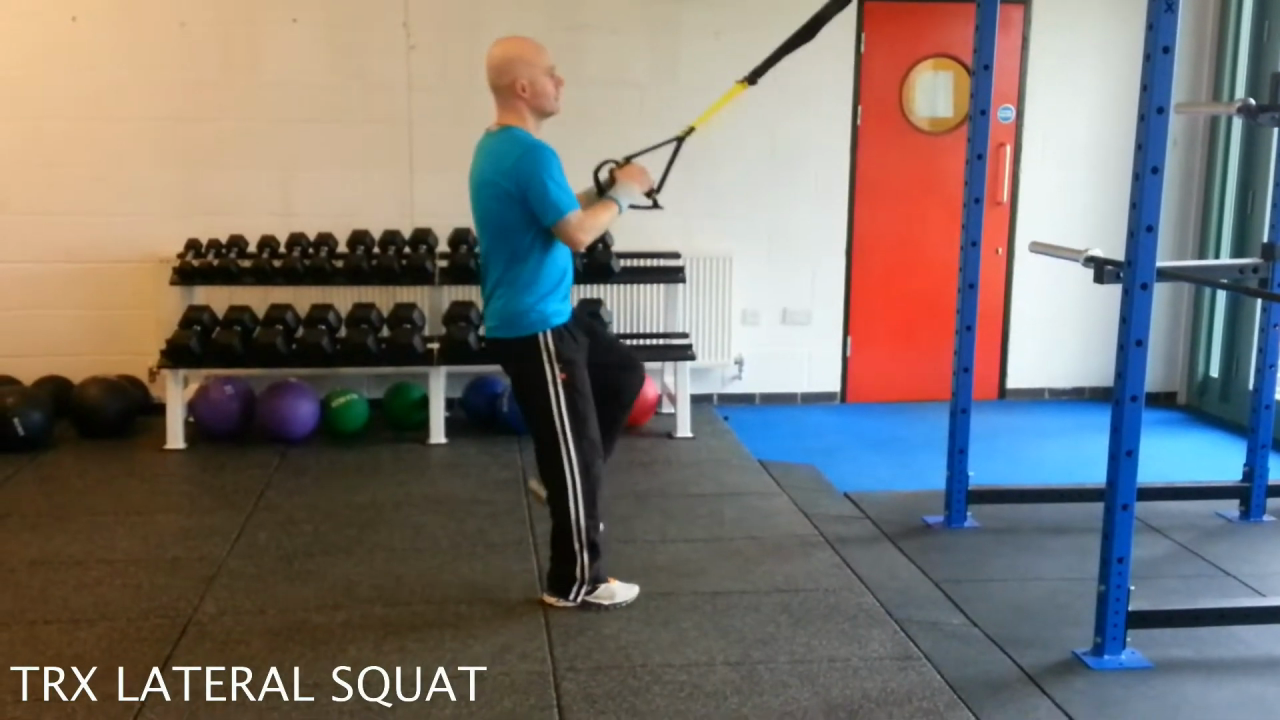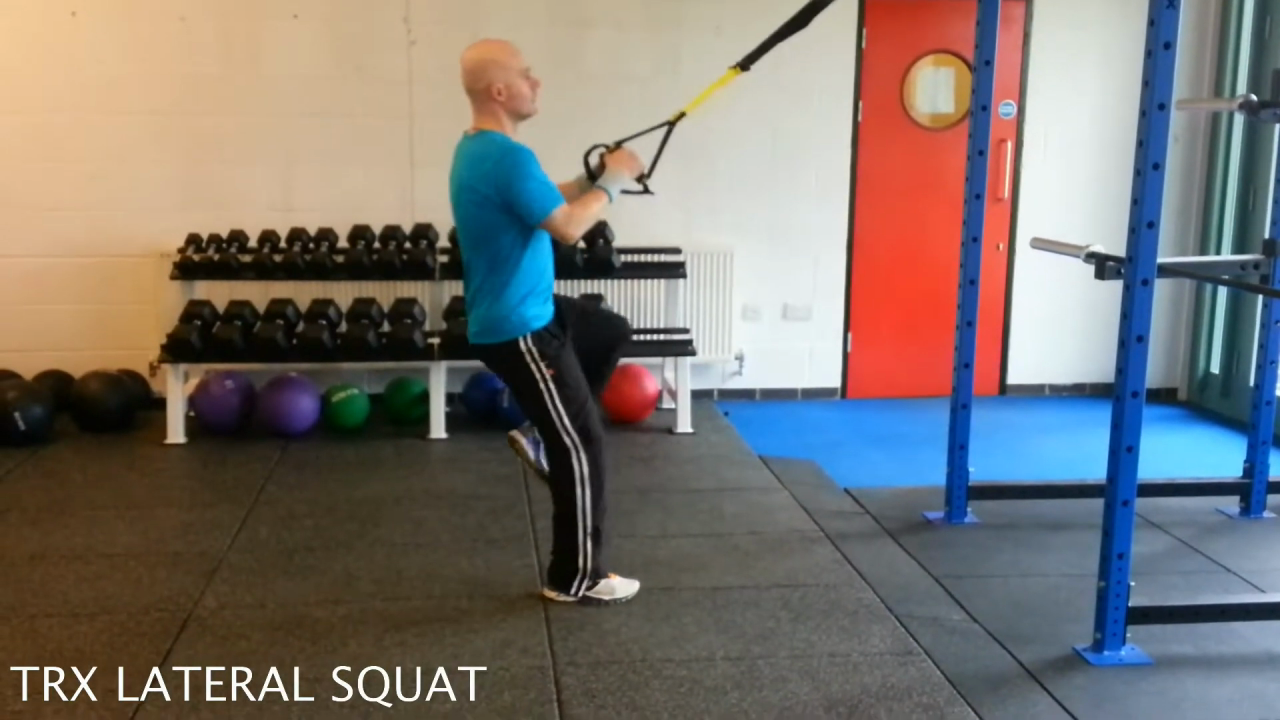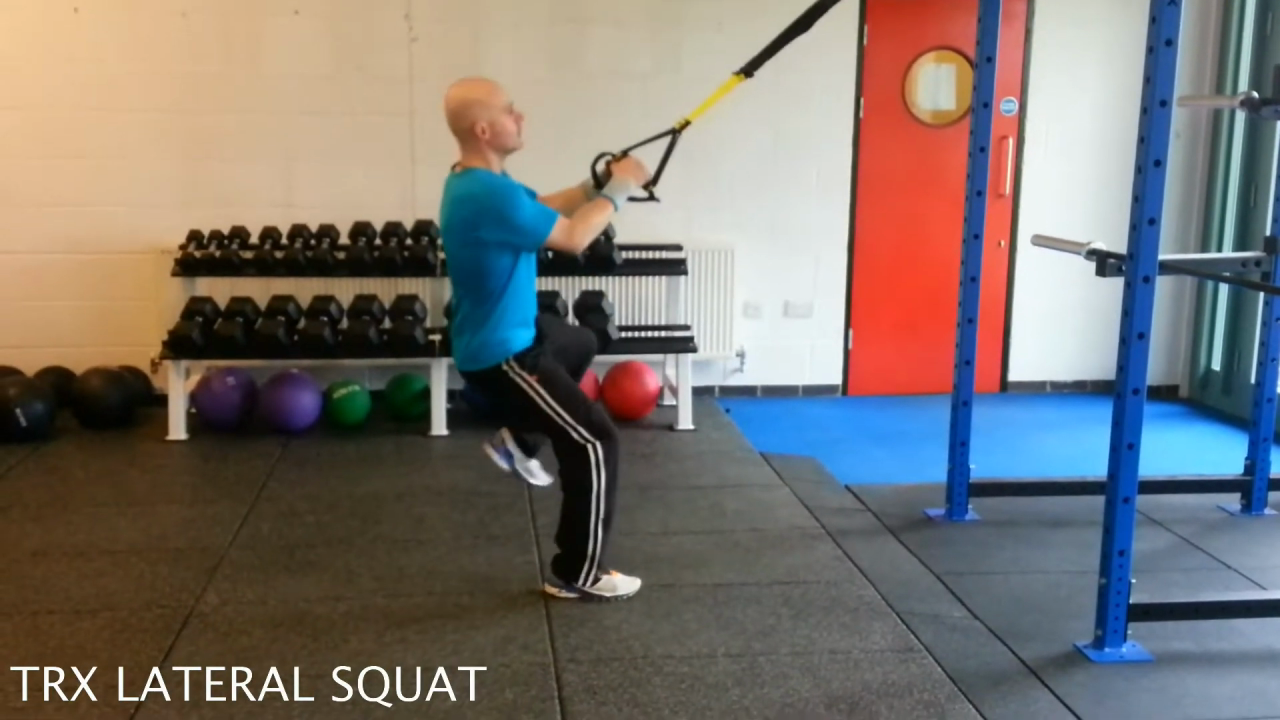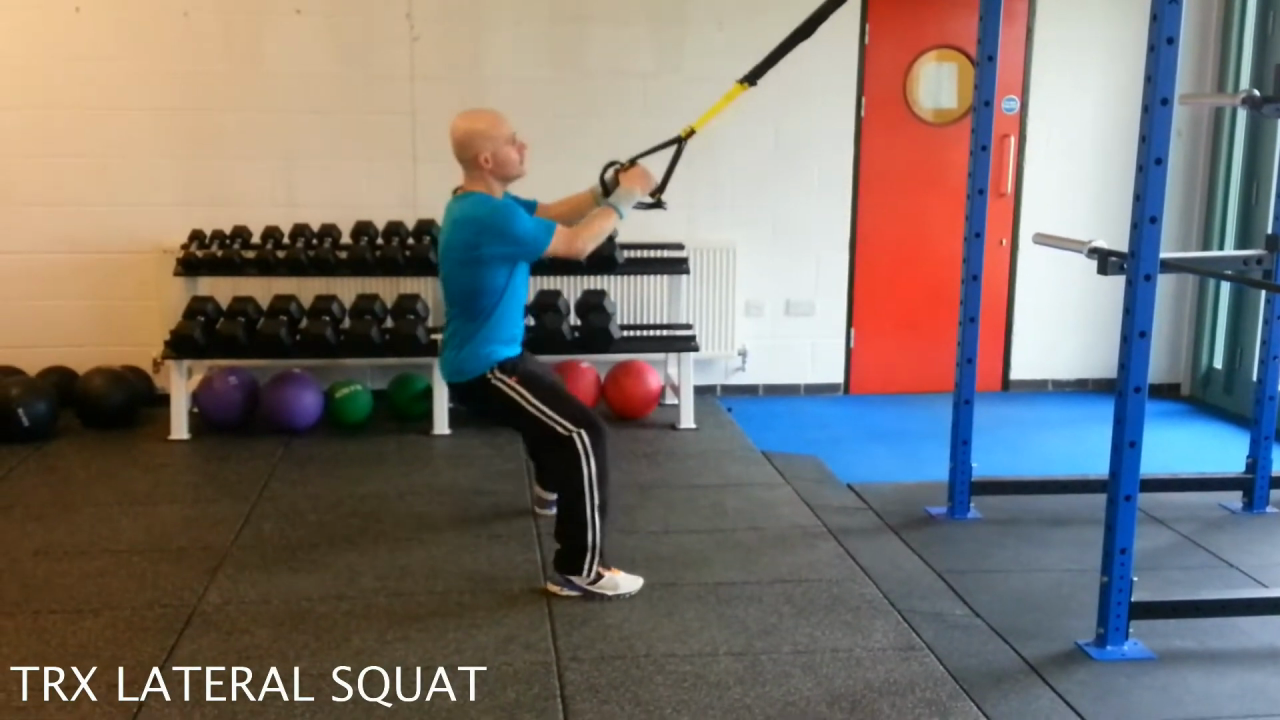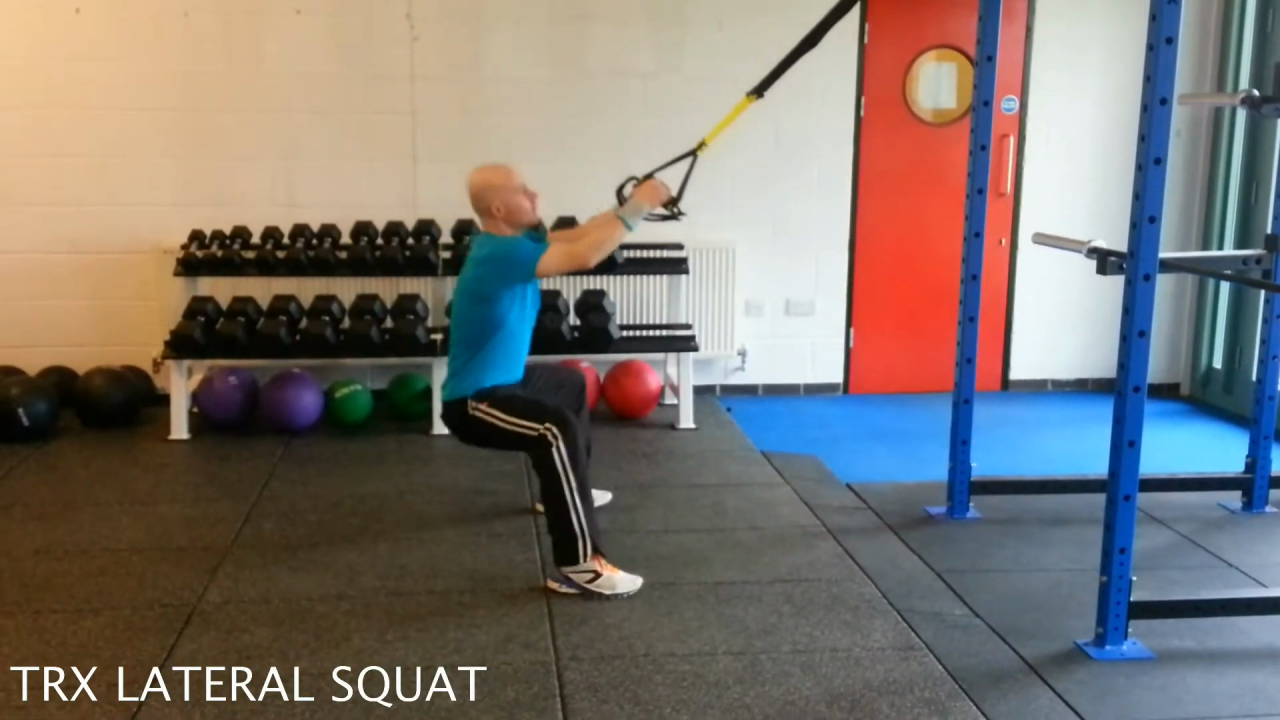
dt=0.3s
person 1, frame 1
left shoulder: (496, 147)
right shoulder: (529, 154)
right elbow: (577, 234)
left wrist: (601, 191)
right wrist: (623, 193)
left hip: (540, 316)
right hip: (535, 329)
left knee: (625, 375)
right knee: (575, 451)
left ankle: (573, 514)
right ankle: (574, 582)
person 1, frame 2
left shoulder: (480, 149)
right shoulder: (504, 156)
left elbow: (541, 203)
right elbow: (568, 227)
left wrist: (593, 179)
right wrist: (614, 181)
left hip: (526, 310)
right hip: (516, 331)
left knee: (611, 332)
right knee: (583, 447)
left ankle: (543, 432)
right ankle: (574, 579)
person 1, frame 3
left shoulder: (479, 181)
right shoulder: (486, 194)
left elbow: (543, 212)
right elbow: (572, 238)
left wrist: (600, 183)
right wrist: (619, 189)
left hip: (510, 332)
right hip: (501, 353)
left knee: (580, 345)
right knee: (596, 442)
left ankle: (515, 438)
right ankle: (577, 574)
person 1, frame 4
left shoulder: (489, 204)
right shoulder: (487, 218)
left elbow: (555, 213)
right elbow: (577, 243)
left wrist: (610, 188)
right wrist: (626, 196)
left hip: (493, 354)
right hip: (481, 370)
left knee: (552, 394)
right knee: (584, 432)
left ankle: (555, 490)
right ankle: (578, 570)
person 1, frame 5
left shoulder: (511, 242)
right shoulder: (499, 253)
left elbow: (574, 236)
right elbow: (583, 256)
left wrist: (629, 205)
right wrist: (638, 207)
left hip: (500, 380)
right hip: (474, 400)
left knee: (571, 384)
right knee: (559, 431)
left ankle: (565, 491)
right ankle: (578, 566)
